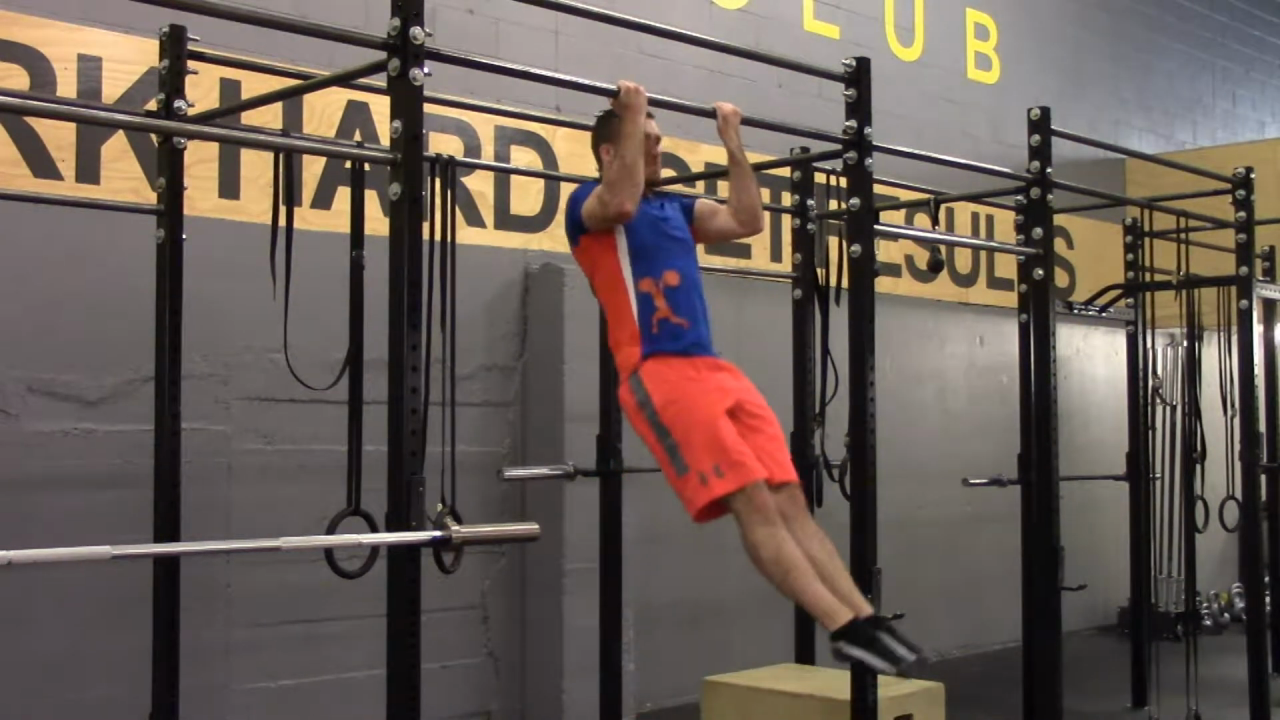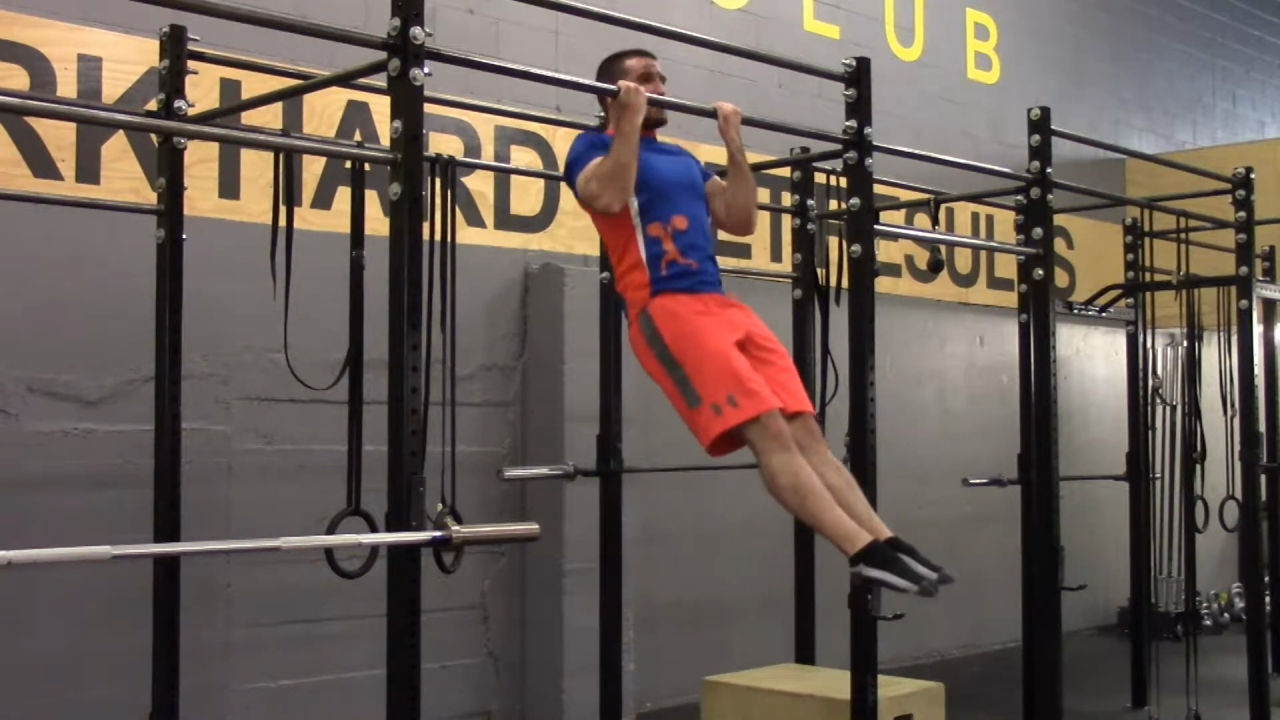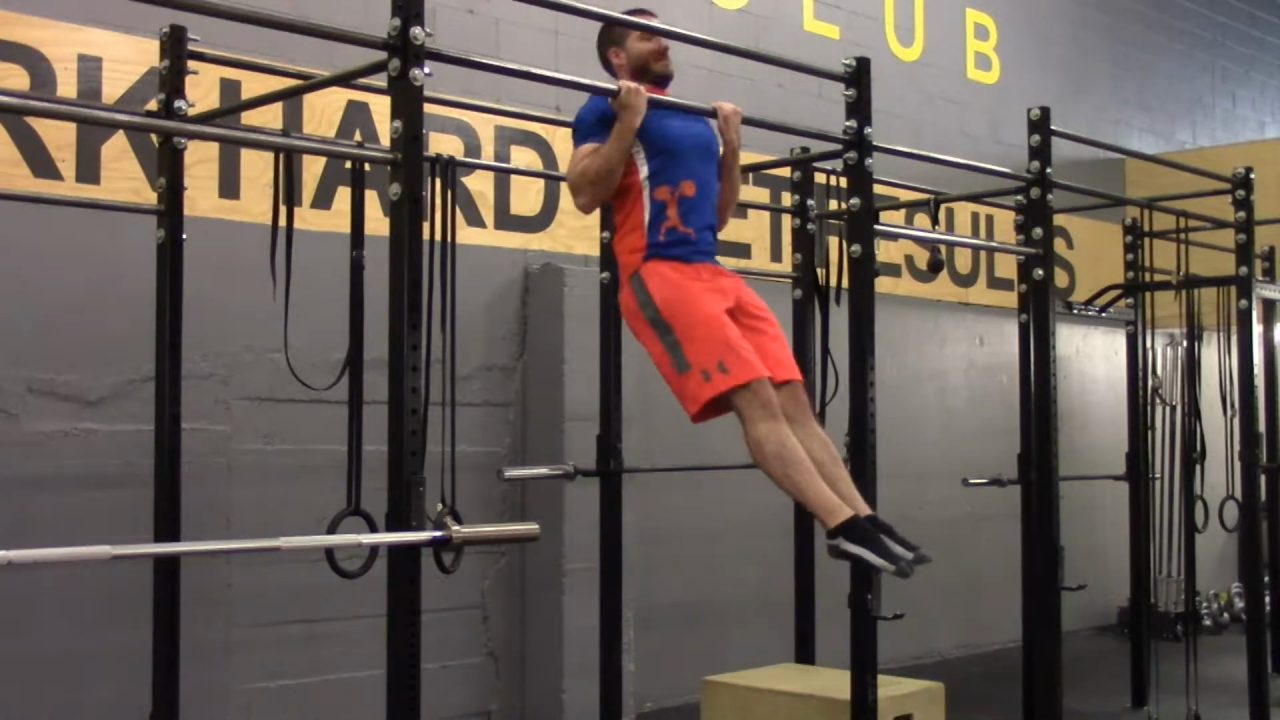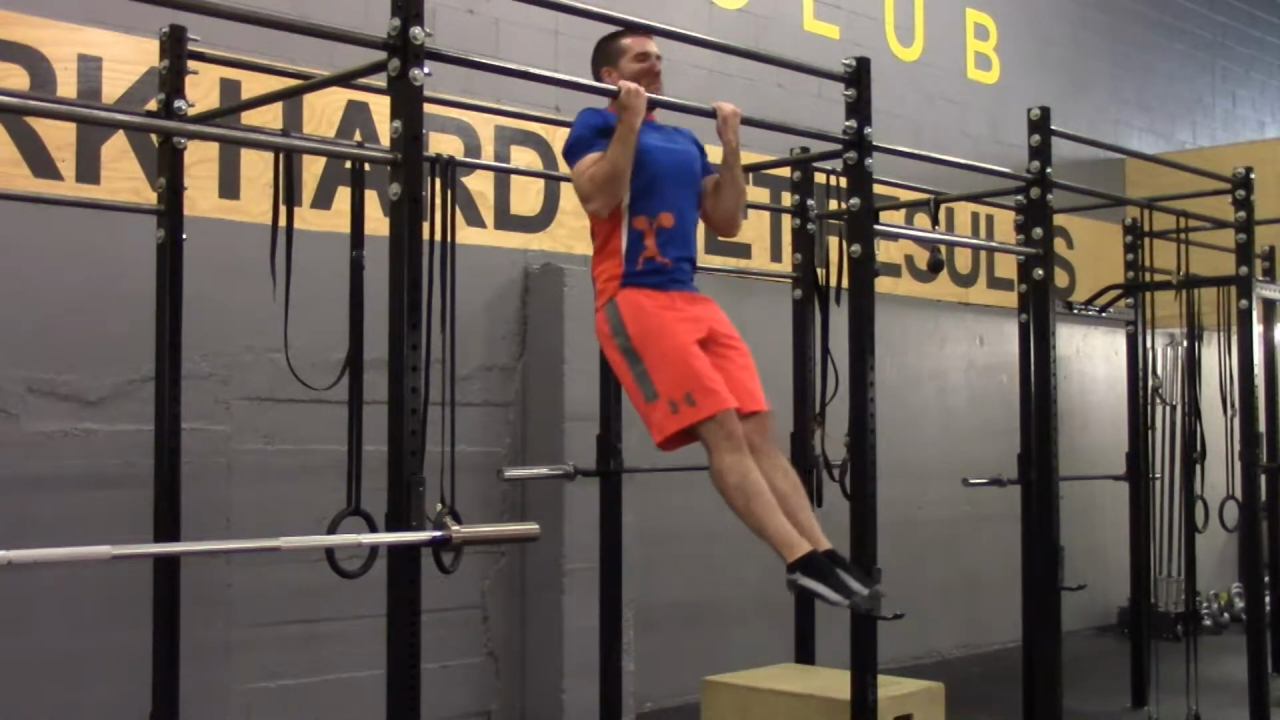
dt=0.3s
person 1, frame 1
left shoulder: (673, 206)
right shoulder: (588, 202)
left elbow: (747, 220)
right elbow: (623, 202)
left wrist: (731, 143)
right wrist: (630, 120)
left hip: (717, 369)
right hip: (658, 375)
left knee: (791, 503)
right knee: (755, 501)
left ankle: (865, 618)
right ankle: (844, 627)
person 1, frame 2
left shoulder: (681, 157)
right shoulder: (592, 148)
left elbow: (741, 220)
right elbow: (610, 198)
left wrist: (732, 141)
right wrist: (629, 121)
left hip: (725, 306)
right hip: (665, 310)
left knee: (806, 433)
right knee: (770, 433)
left ankle: (888, 543)
right ankle: (865, 552)
person 1, frame 3
left shoulder: (696, 121)
right shoulder: (605, 109)
right elbow: (586, 196)
left wrist: (731, 145)
right wrist: (629, 119)
left hip: (715, 274)
right hip: (658, 275)
left knee: (793, 401)
right knee: (757, 401)
left ankle: (864, 520)
right ankle: (843, 526)
person 1, frame 4
left shoulder: (683, 139)
right shoulder: (597, 123)
left elbow: (727, 223)
right elbow: (599, 202)
left wrist: (730, 145)
right wrist: (628, 121)
left hip: (693, 301)
right hip: (635, 301)
left knee: (759, 434)
right knee: (723, 432)
left ankle: (824, 553)
right ankle: (802, 561)
